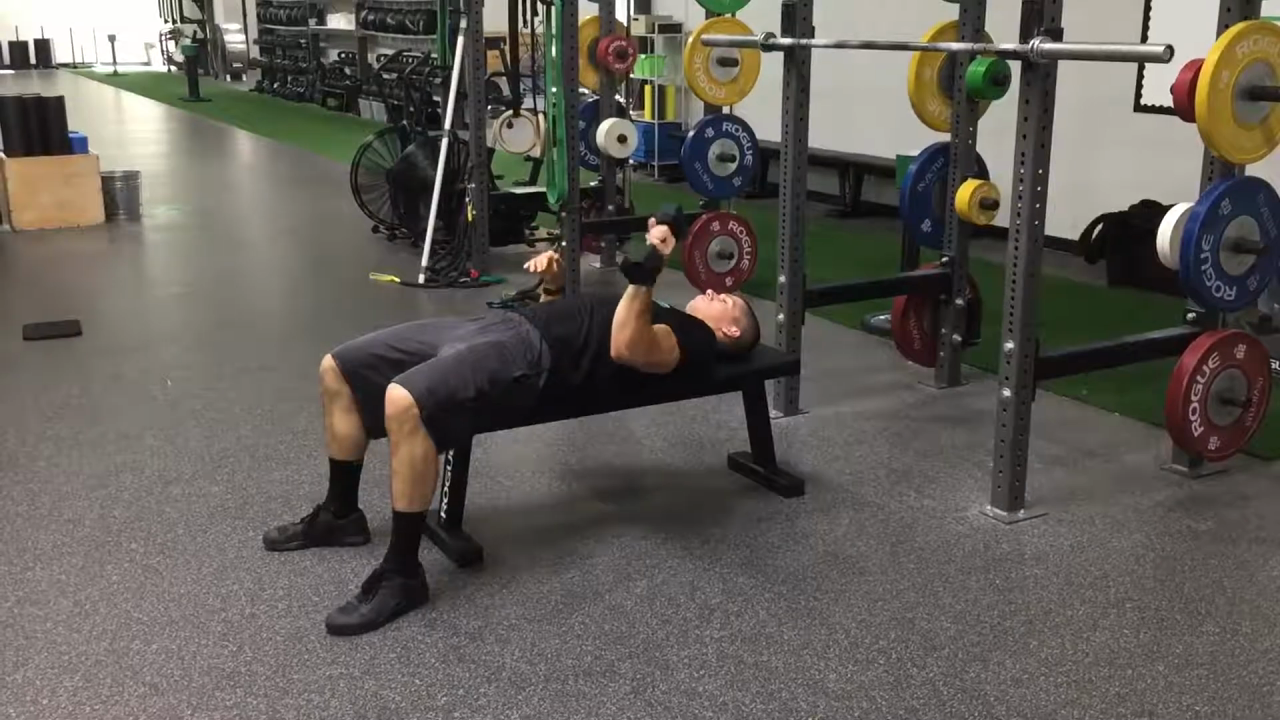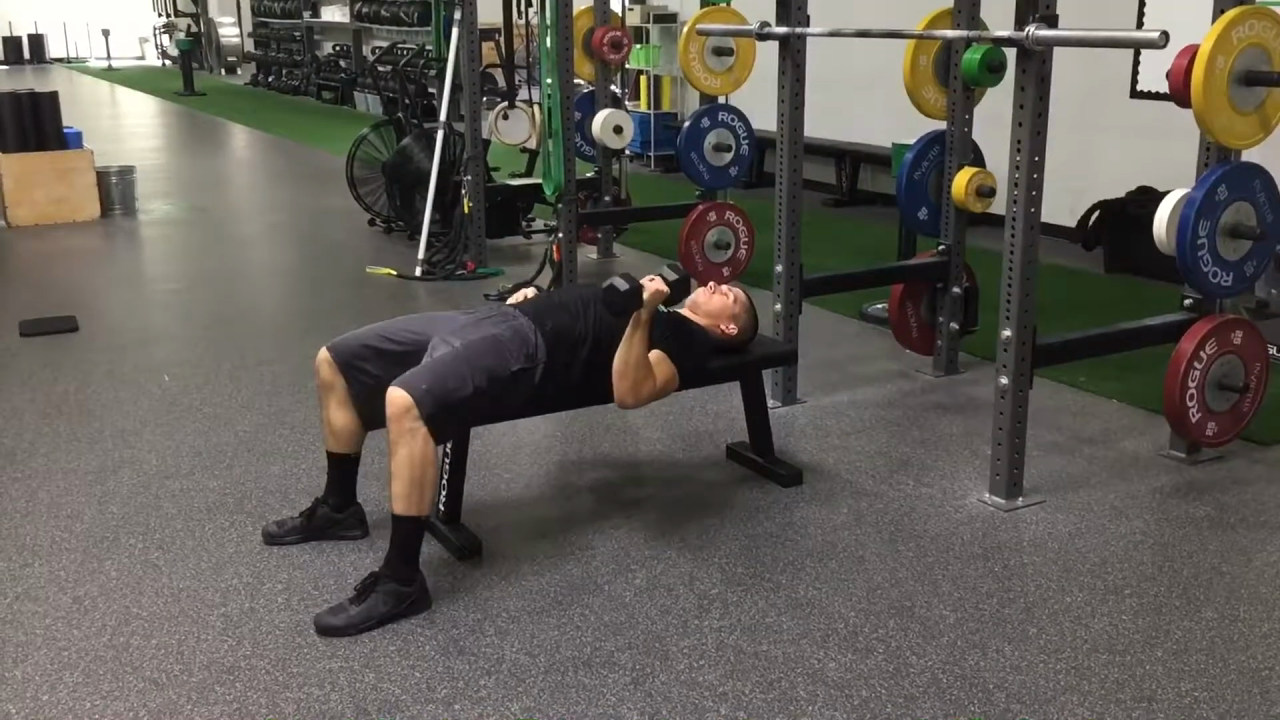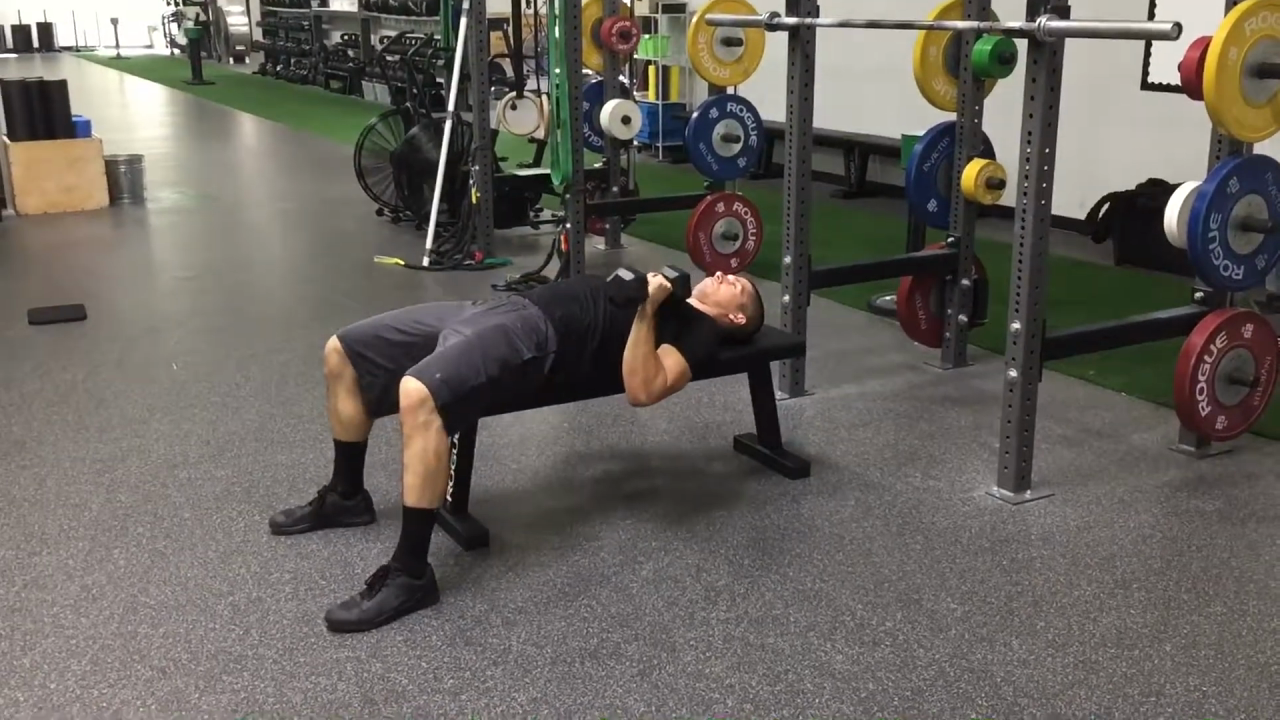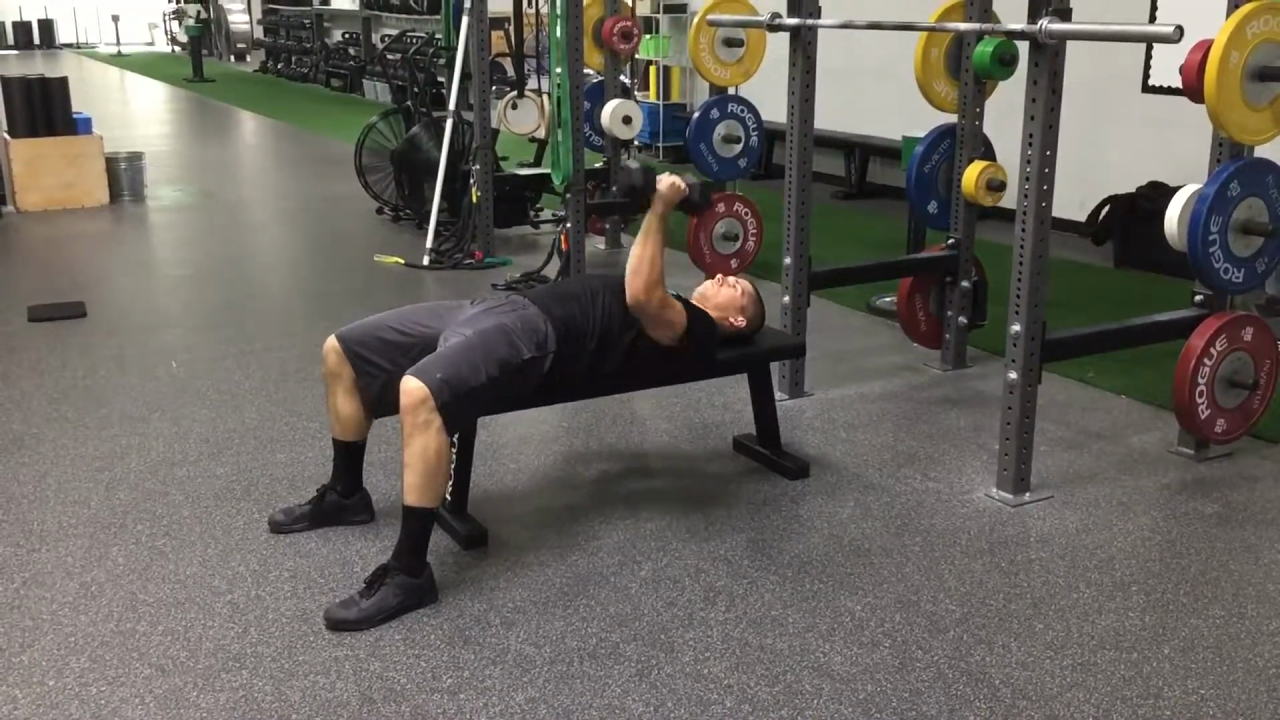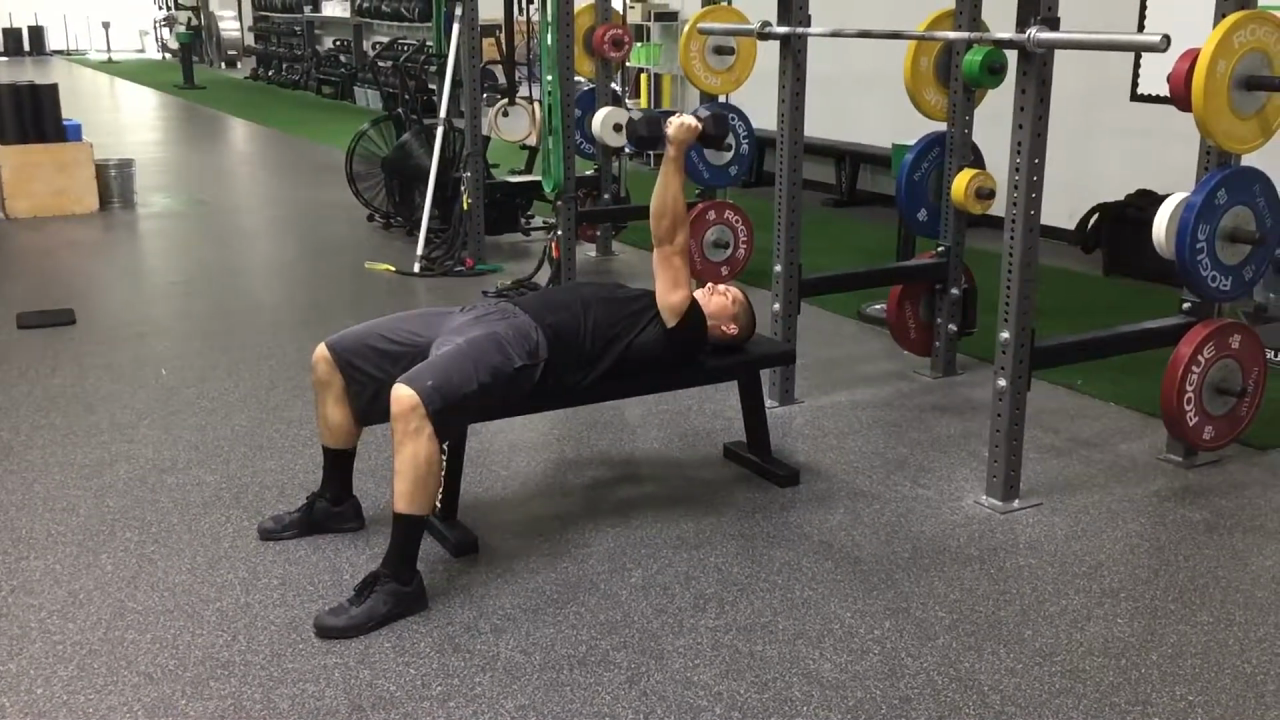
dt=1s
person 1, frame 1
left shoulder: (695, 340)
right shoulder: (658, 315)
left elbow: (625, 348)
left wrist: (648, 266)
right wrist: (552, 284)
left hip: (526, 355)
right hip: (502, 325)
left knee: (405, 404)
right knee: (338, 370)
left ankle: (402, 573)
right ankle: (340, 514)
person 1, frame 2
left shoulder: (689, 340)
right shoulder: (655, 312)
left elbow: (629, 392)
left wrist: (643, 314)
right wrist: (531, 298)
left hip: (522, 347)
left knee: (405, 404)
right knee: (334, 363)
left ankle: (400, 579)
right ankle: (338, 508)
person 1, frame 3
left shoulder: (697, 329)
right shoulder: (663, 298)
left elbow: (641, 389)
left wrist: (647, 308)
left hip: (533, 337)
left knee: (419, 396)
right knee: (343, 352)
left ankle: (410, 573)
right ankle: (346, 496)
person 1, frame 4
left shoulder: (694, 332)
right shoulder: (671, 308)
left elbow: (640, 296)
left wrist: (660, 208)
left hip: (533, 337)
left knee: (419, 395)
right knee: (340, 352)
left ankle: (409, 573)
right ankle: (345, 495)
person 1, frame 5
left shoulder: (682, 333)
right shoulder: (650, 307)
left elbow: (669, 244)
left wrist: (675, 153)
left hip: (525, 344)
right hip: (491, 317)
left knee: (410, 401)
right knee: (330, 360)
left ankle: (399, 580)
right ankle: (335, 502)
